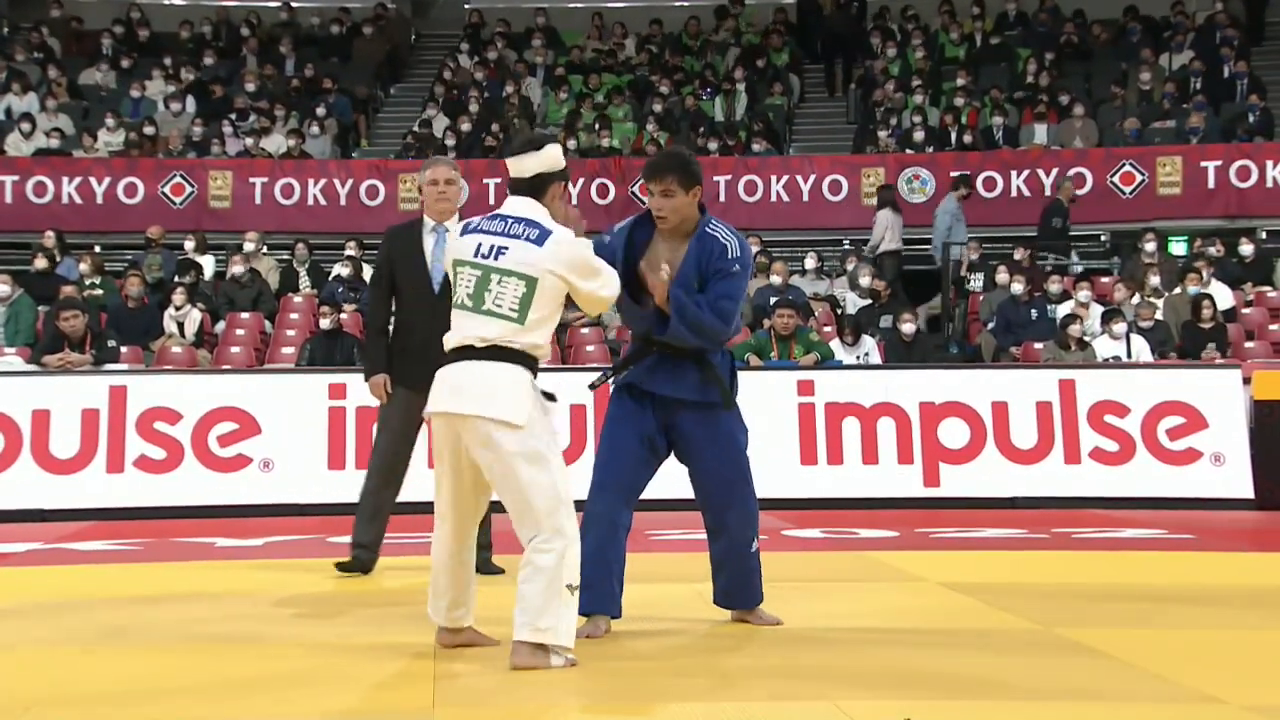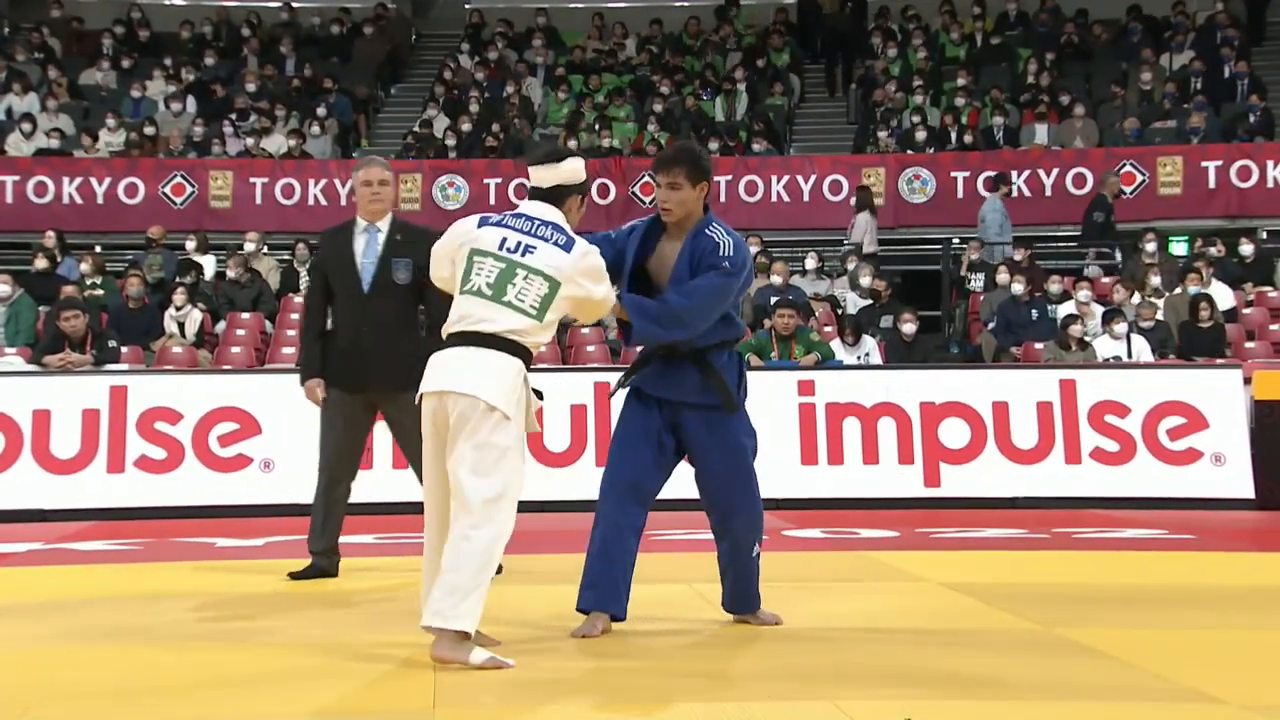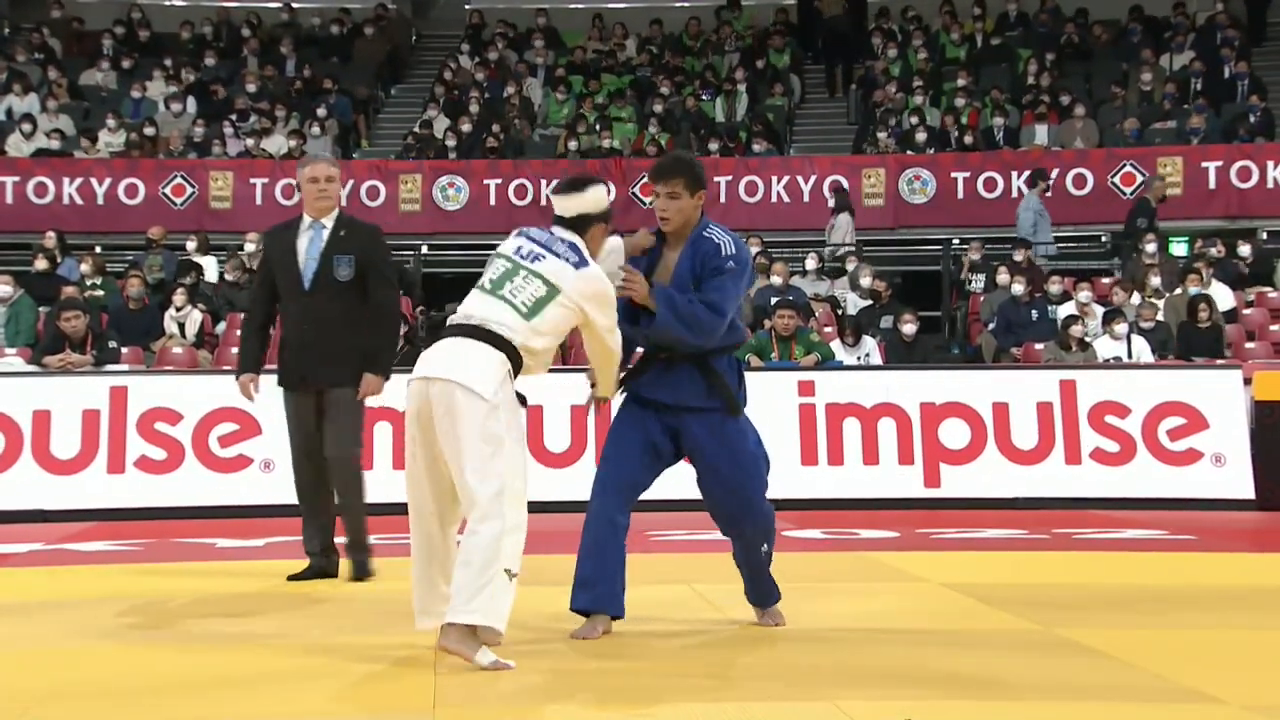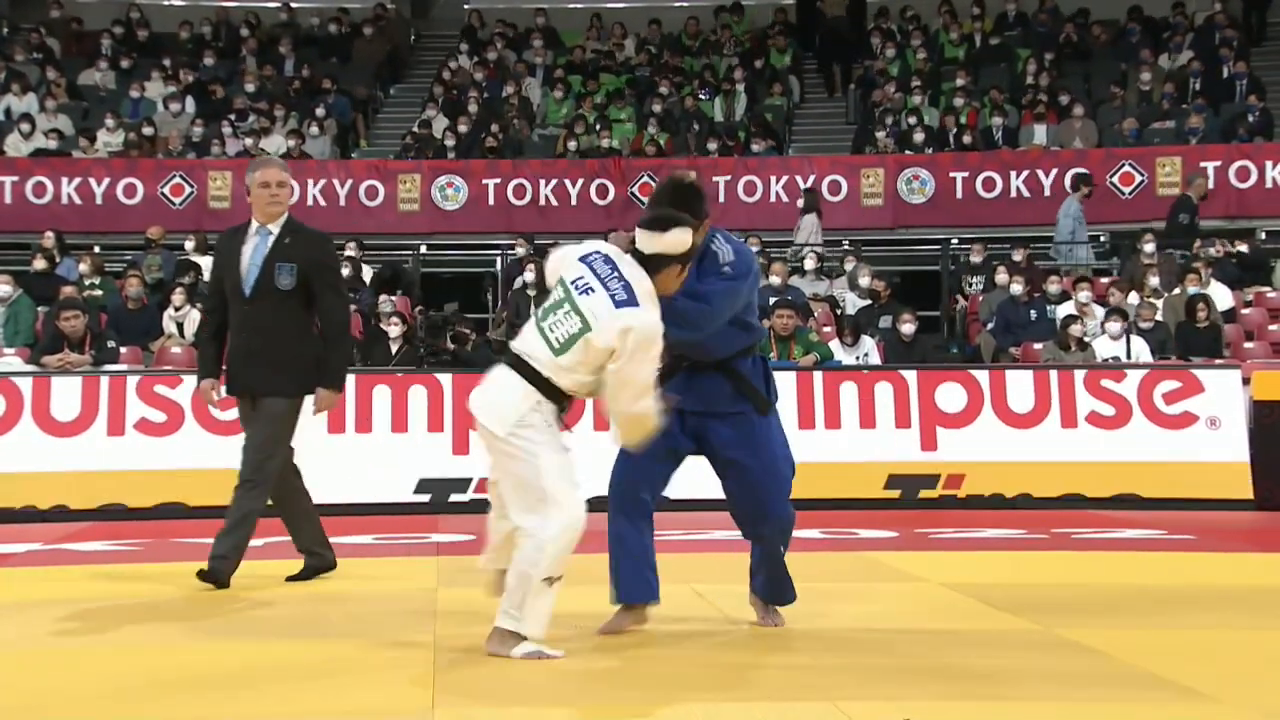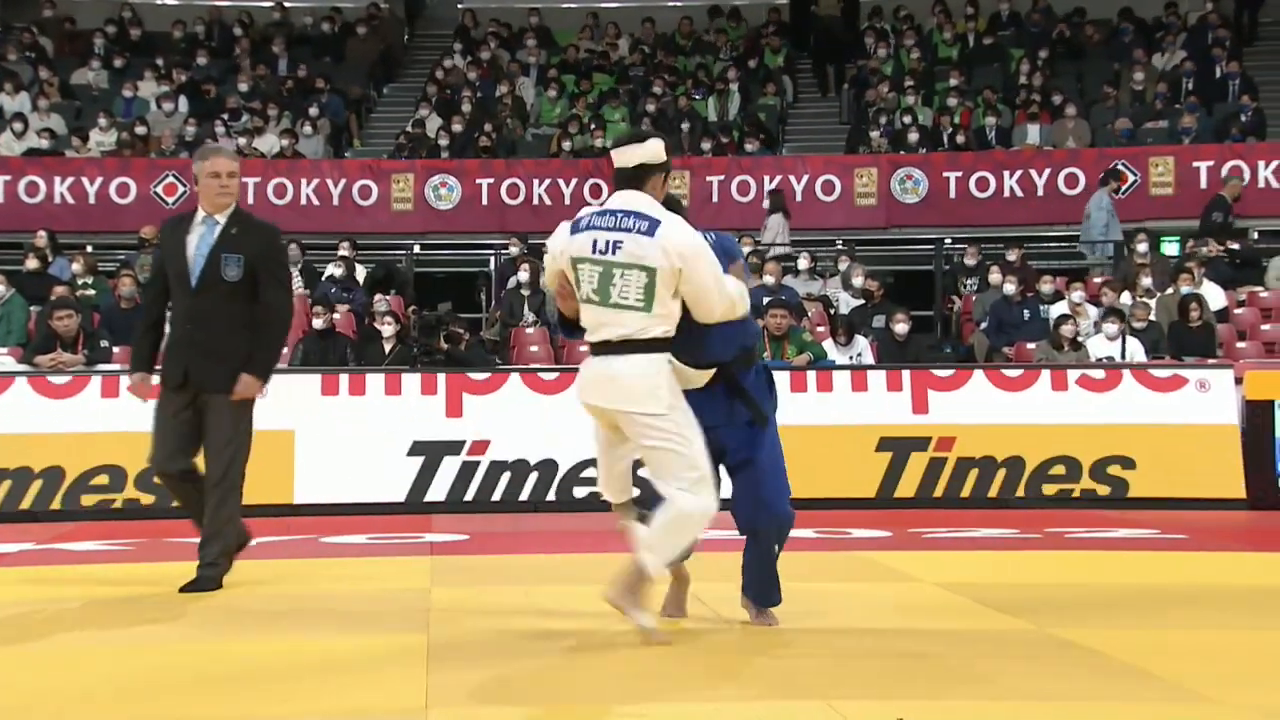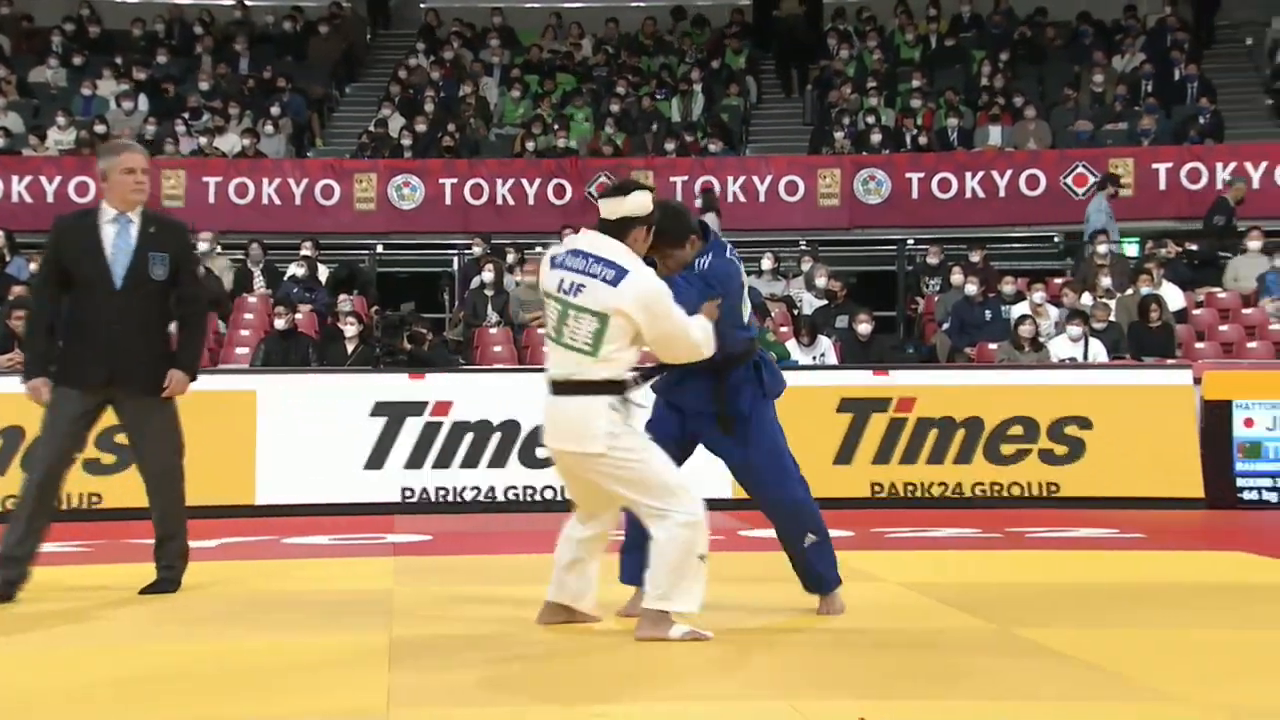
dt=0.3s
person 1, frame 1
left shoulder: (463, 234)
right shoulder: (564, 246)
right elbow: (600, 296)
left hip: (452, 385)
right hip: (504, 390)
left knee: (457, 513)
right knee: (549, 518)
left ankle: (453, 621)
right ankle: (535, 641)
person 1, frame 2
left shoulder: (475, 226)
right shoulder: (580, 255)
left elbow: (442, 272)
right elbow: (594, 308)
left hip: (445, 368)
right hip: (495, 377)
left knee: (445, 507)
right knee: (485, 510)
left ankle: (448, 619)
right ankle: (451, 632)
person 1, frame 3
left shoulder: (527, 237)
right shoulder: (596, 282)
right elbow: (604, 358)
left wrist: (616, 249)
right wrist: (607, 392)
left hip: (434, 365)
right hip: (479, 377)
left knee: (437, 509)
right knee: (497, 509)
left ankle: (450, 620)
right ankle: (468, 627)
person 1, frame 4
left shoulder: (595, 254)
right shoulder: (641, 322)
left elbow: (556, 266)
right elbow: (630, 406)
right wrist: (640, 434)
left hip: (500, 390)
right hip: (521, 409)
left knee: (522, 499)
right knee: (556, 517)
left ankle: (505, 565)
right ankle: (511, 632)
person 1, frame 5
left shoulder: (574, 227)
right shoulder: (675, 232)
left elbow: (556, 278)
right elbow: (717, 305)
right wrist: (734, 281)
left hip: (599, 375)
right hip: (646, 379)
left knee: (618, 432)
right knee: (692, 491)
left ankle: (617, 502)
right ankle: (631, 582)
person 1, frame 6
left shoulder: (558, 256)
right shoulder: (641, 284)
right elbow: (681, 346)
right wrist: (705, 319)
left hip: (559, 415)
right hip: (597, 420)
left knee: (595, 511)
right knee: (680, 510)
left ankle: (561, 602)
right ankle: (657, 616)
person 2, frame 1
left shoulder: (728, 249)
right shoulder: (632, 231)
left elbow: (716, 325)
left wrist: (668, 303)
left hip: (701, 381)
right hip: (642, 374)
left knee: (730, 497)
right knee: (608, 492)
left ankle: (743, 600)
right ankle: (599, 608)
person 2, frame 2
left shoulder: (727, 251)
right shoulder: (644, 233)
left elbow: (686, 313)
right elbow: (595, 253)
left wrist: (618, 307)
left hip: (709, 384)
right hip: (654, 378)
left knee: (736, 502)
right knee: (621, 493)
left ankle: (744, 604)
right ankle: (602, 608)
person 2, frame 3
left shoulder: (726, 252)
right shoulder: (642, 249)
left elbow: (710, 323)
right elbow: (622, 315)
left wrist: (652, 296)
left hip: (711, 390)
right hip: (651, 385)
left knee: (746, 504)
right knee: (609, 495)
left ankle: (763, 598)
right ankle: (601, 609)
person 2, frame 4
left shoulder: (733, 261)
left elbow: (698, 319)
left hip: (736, 393)
right hip: (679, 385)
left knee: (770, 506)
right knee: (628, 488)
left ankle: (765, 595)
right ankle: (634, 600)
person 2, frame 5
left shoulder: (719, 250)
left hip: (742, 398)
right hip: (684, 395)
left knee: (770, 506)
left ankle: (757, 596)
right ankle: (678, 575)
person 2, frame 6
left shoulder: (717, 269)
right shoulder: (664, 258)
left hip: (735, 387)
right hip: (685, 382)
left knee: (779, 488)
left ankle: (826, 584)
right ankle: (644, 586)
person 3, frame 1
right shoulder: (396, 240)
right elbow: (376, 308)
right wrist: (375, 366)
right hip: (406, 370)
right knee: (386, 460)
left ankle: (478, 552)
right ankle: (364, 551)
person 3, frame 2
left shoulder: (422, 240)
right shoulder: (332, 241)
left elbow: (440, 311)
right elbow: (315, 312)
right wrist: (312, 370)
left hip: (408, 373)
right hip: (349, 376)
right knee: (334, 467)
right ankle: (323, 556)
person 3, frame 3
left shoulder: (365, 237)
right shoulder: (278, 238)
left elbow: (386, 308)
right elbow: (260, 307)
left wrist: (378, 366)
right wrist: (249, 364)
left hip: (345, 368)
right hip: (297, 370)
left knee: (341, 458)
right knee: (307, 466)
left ankle: (359, 548)
right ankle: (324, 555)
person 3, frame 4
left shoulder: (312, 244)
right shoulder: (229, 242)
left elbow: (335, 318)
right elbow: (214, 312)
left wrist: (331, 380)
right wrist: (208, 371)
left hip: (286, 377)
right hip: (245, 376)
left knee: (257, 470)
right knee: (277, 468)
left ankle: (223, 561)
right ankle: (318, 553)
person 3, frame 5
left shoulder: (261, 236)
right shoulder: (173, 230)
left elbow: (278, 312)
right elbow: (154, 302)
left wrist: (258, 371)
right wrist: (142, 361)
left hip: (231, 374)
right hip: (180, 372)
left knee: (223, 471)
right knee: (167, 465)
left ankle: (213, 566)
right ankle: (229, 533)
person 3, frame 6
left shoulder: (171, 233)
right shoulder: (68, 229)
left elbow: (194, 308)
right elbow: (44, 303)
left wrist: (185, 366)
right wrist: (37, 369)
left hip: (146, 375)
right hip: (80, 373)
left knee: (165, 472)
right knee: (46, 468)
left ankle: (170, 567)
